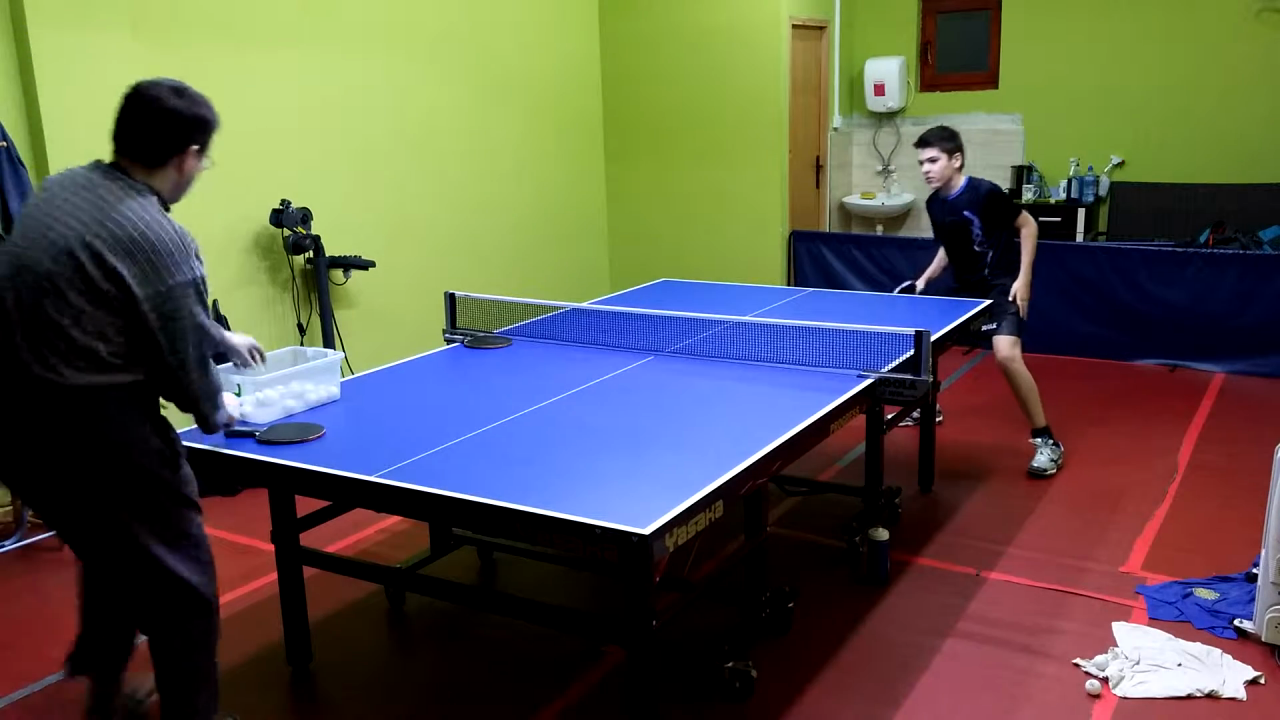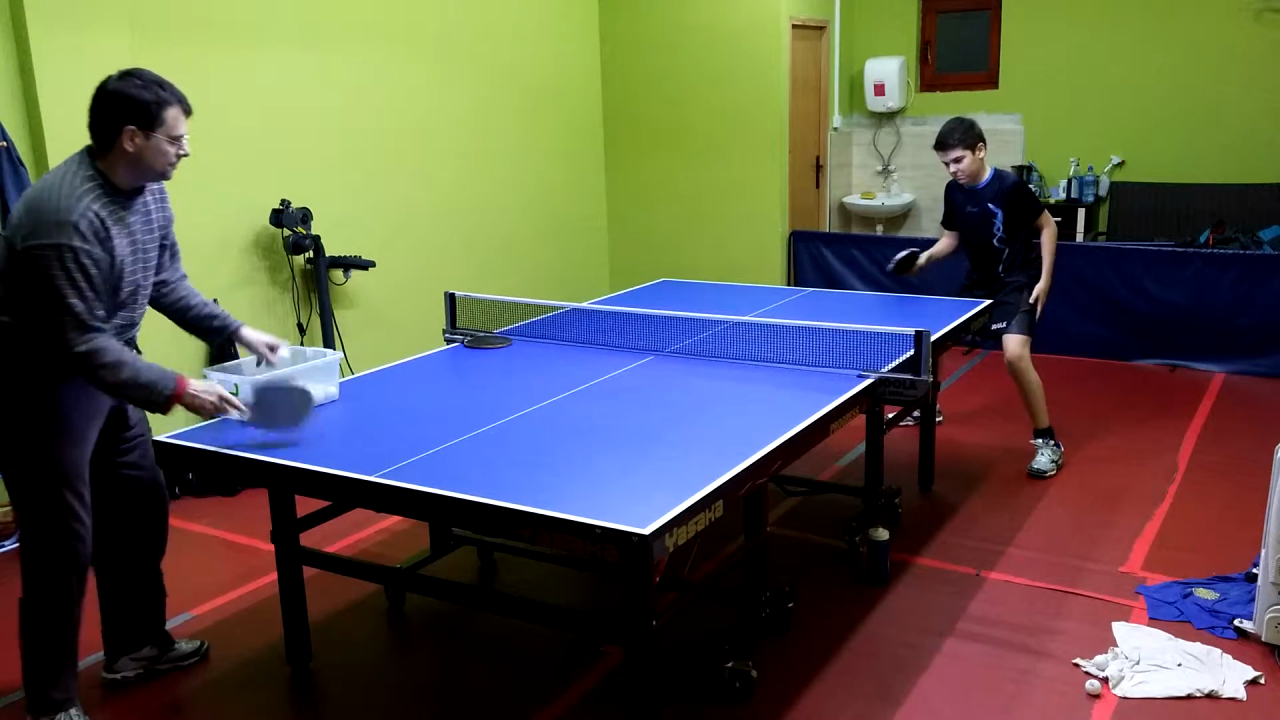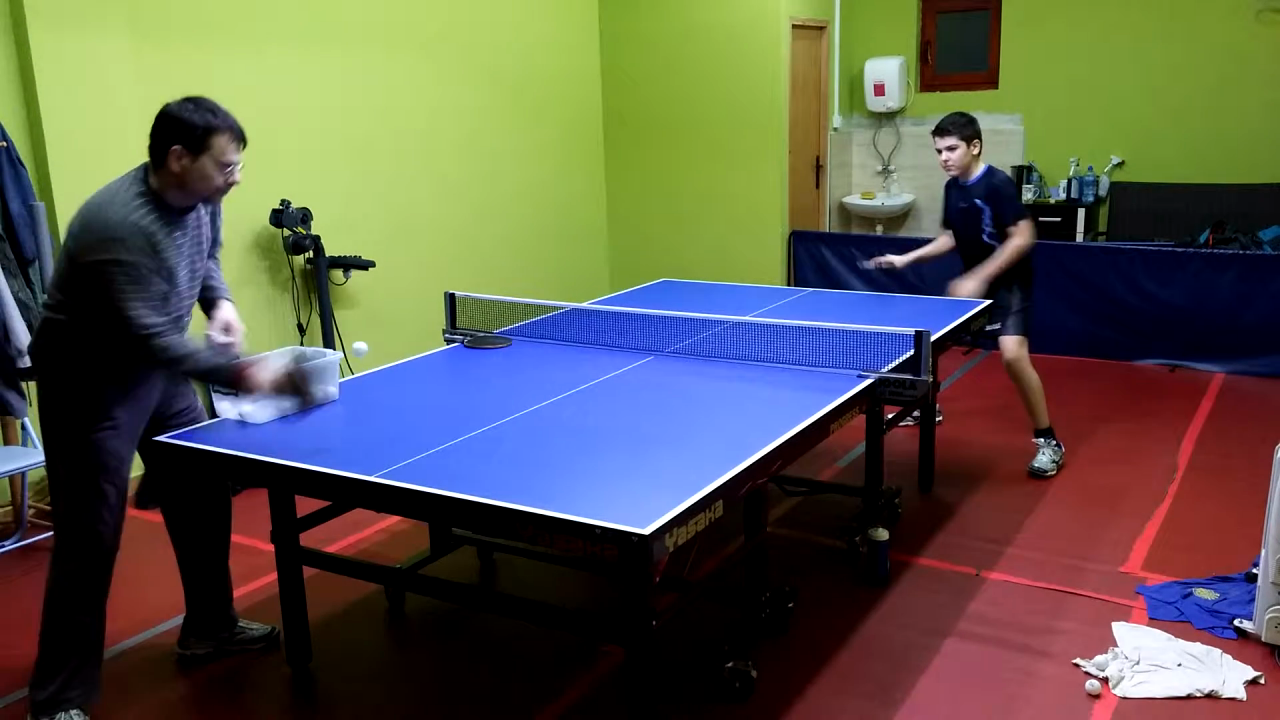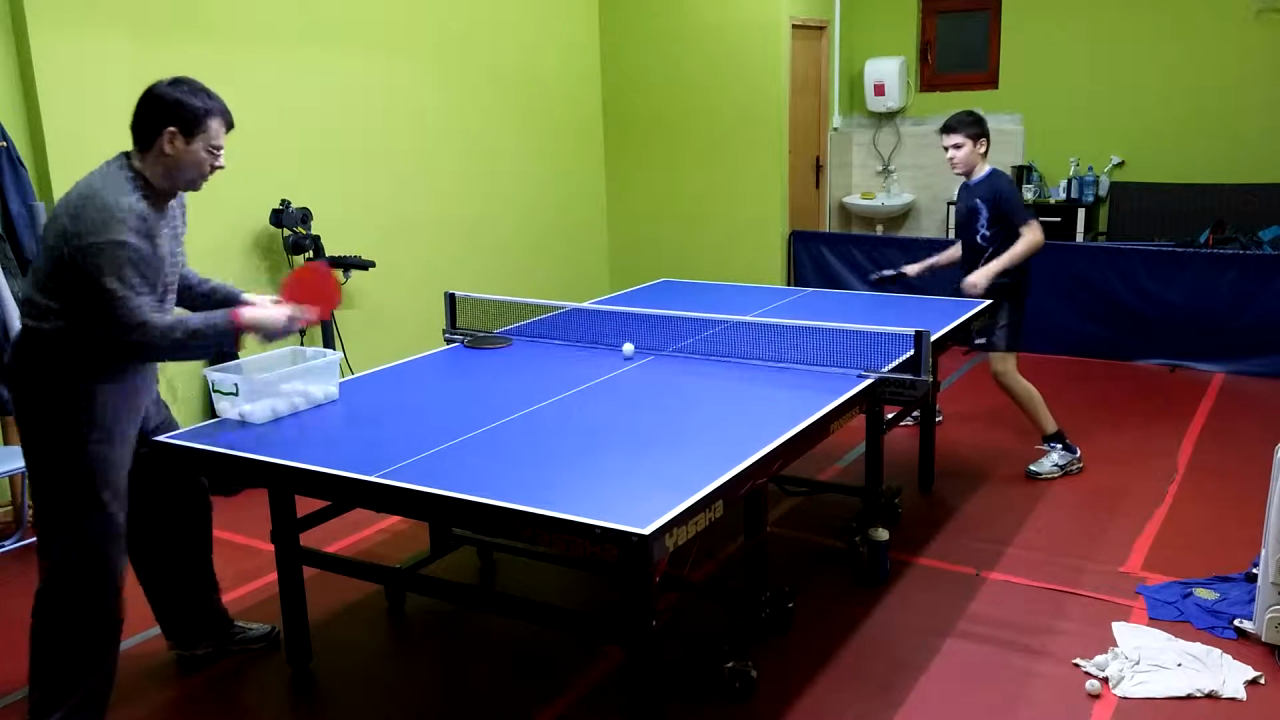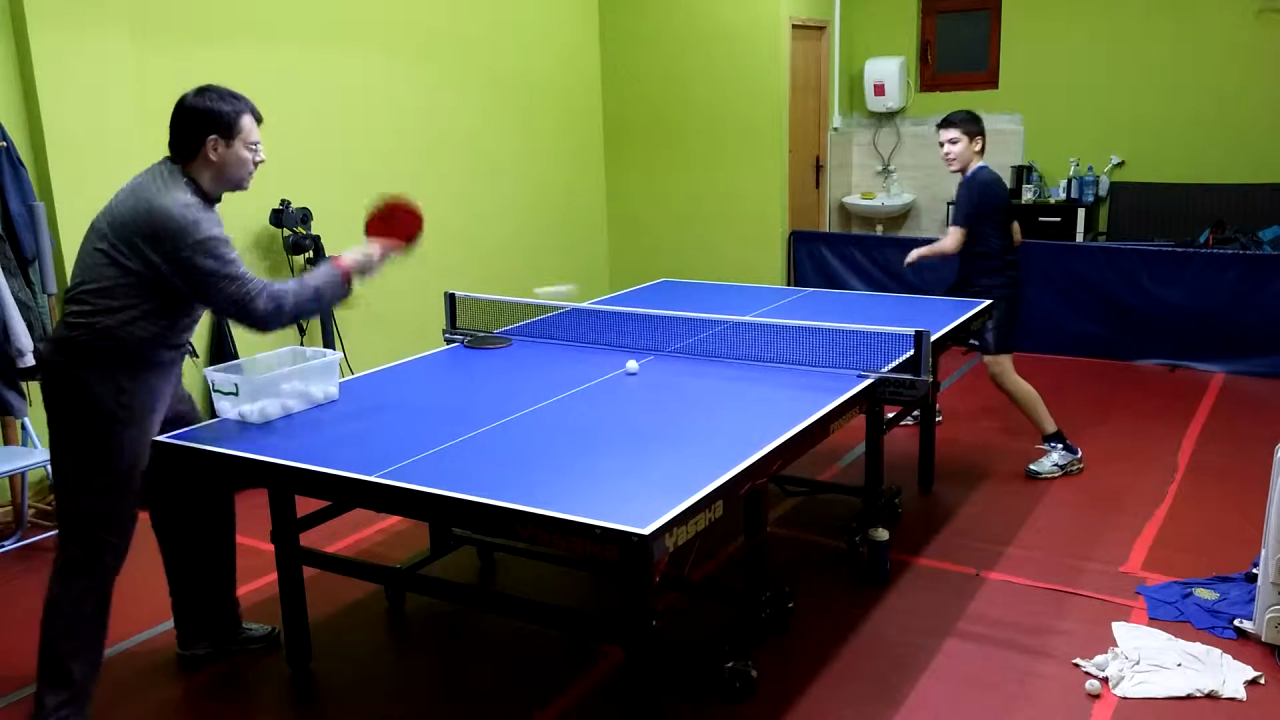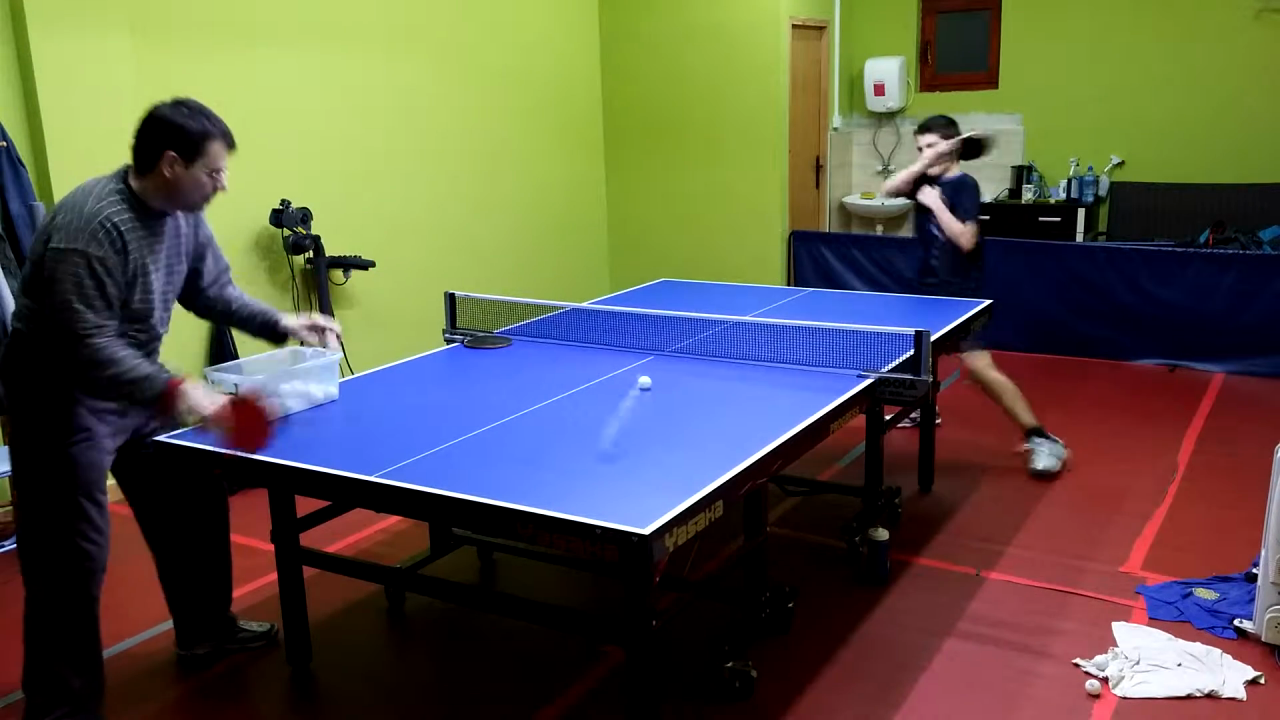
dt=0.7s
person 1, frame 1
left shoulder: (62, 190)
right shoulder: (159, 243)
right elbow: (184, 369)
left wrist: (221, 339)
right wrist: (218, 415)
right hip: (102, 430)
left knee: (114, 557)
right knee: (180, 576)
person 1, frame 2
left shoulder: (147, 193)
right shoulder: (67, 215)
left elbow: (166, 284)
right elbow: (80, 344)
left wrist: (235, 332)
right wrist: (177, 390)
left hip: (104, 374)
left knee: (141, 508)
right knee: (63, 544)
left ankle: (136, 643)
person 1, frame 3
left shoulder: (202, 202)
right shoulder: (119, 225)
right elbow: (150, 337)
left wrist: (220, 305)
right wrist: (241, 372)
left hip: (158, 370)
right hip: (87, 380)
left knee: (204, 492)
right knee: (91, 537)
left ankle: (209, 624)
person 1, frame 4
left shoulder: (161, 199)
right shoulder: (111, 211)
left elbow: (168, 283)
right elbow: (140, 332)
left wrist: (242, 299)
right wrist: (241, 323)
left hip: (125, 382)
right hip: (70, 393)
left knee: (178, 504)
right knee: (85, 559)
left ankle: (199, 628)
person 1, frame 5
left shoulder: (176, 193)
right shoulder: (174, 214)
left elbow: (218, 289)
right elbow: (259, 309)
right wrist: (342, 269)
left hip: (145, 376)
right hip: (100, 385)
left knee: (200, 496)
right knee: (95, 546)
left ankle: (209, 627)
person 1, frame 6
left shoulder: (182, 216)
right shoulder: (91, 225)
left elbow: (210, 291)
right elbow: (88, 347)
left wrist: (280, 323)
right wrist: (175, 391)
left hip: (135, 387)
right hip: (64, 397)
left knee: (196, 499)
right knee: (71, 561)
left ankle: (206, 629)
person 2, frame 1
left shoulder: (986, 193)
right shoulder: (934, 203)
left elbow: (1028, 226)
left wrist: (1023, 278)
right wrist: (924, 279)
left hip: (1002, 285)
right hip: (965, 287)
left knee: (1007, 355)
left ankle: (1047, 442)
person 2, frame 2
left shoulder: (1010, 186)
right shoulder: (953, 191)
left elbow: (1047, 226)
right elbow: (951, 237)
left wrist: (1045, 279)
right wrist: (927, 256)
left hip: (1015, 283)
right hip: (976, 283)
left knee: (1015, 355)
left ankle: (1047, 442)
person 2, frame 3
left shoulder: (999, 183)
right shoulder: (954, 187)
left elbow: (1023, 239)
right elbow: (950, 240)
left wrist: (979, 277)
right wrist: (906, 259)
left hip: (1006, 282)
right hip: (970, 281)
left knee: (1012, 356)
left ankle: (1049, 442)
person 2, frame 4
left shoulder: (1000, 185)
right shoulder: (966, 189)
left elbow: (1034, 237)
left wrist: (990, 270)
right wrist: (923, 265)
left hip: (1002, 291)
right hip: (973, 288)
left knee: (1001, 370)
left ankle: (1062, 449)
person 2, frame 5
left shoulder: (974, 184)
right shoulder: (990, 181)
left elbow: (951, 244)
right elbow: (1014, 235)
left wrist: (920, 252)
left hip: (992, 290)
right hip: (974, 285)
left knee: (1000, 370)
left ankle: (1063, 448)
person 2, frame 6
left shoulder: (964, 186)
right shoulder: (924, 182)
left elbow: (966, 241)
right elbow: (889, 189)
left wrist: (934, 204)
right wrist: (929, 160)
left hip: (962, 291)
right hip: (930, 288)
left knee: (978, 366)
left ankle: (1042, 439)
right ankle: (924, 410)
